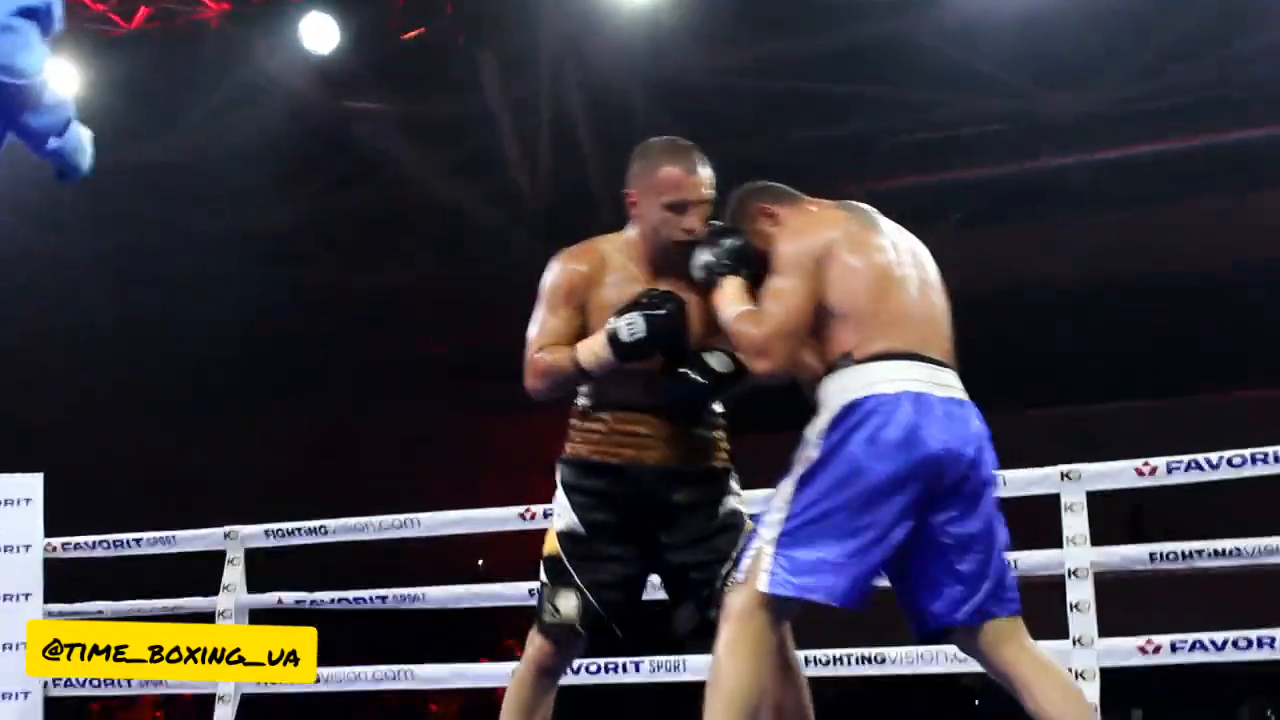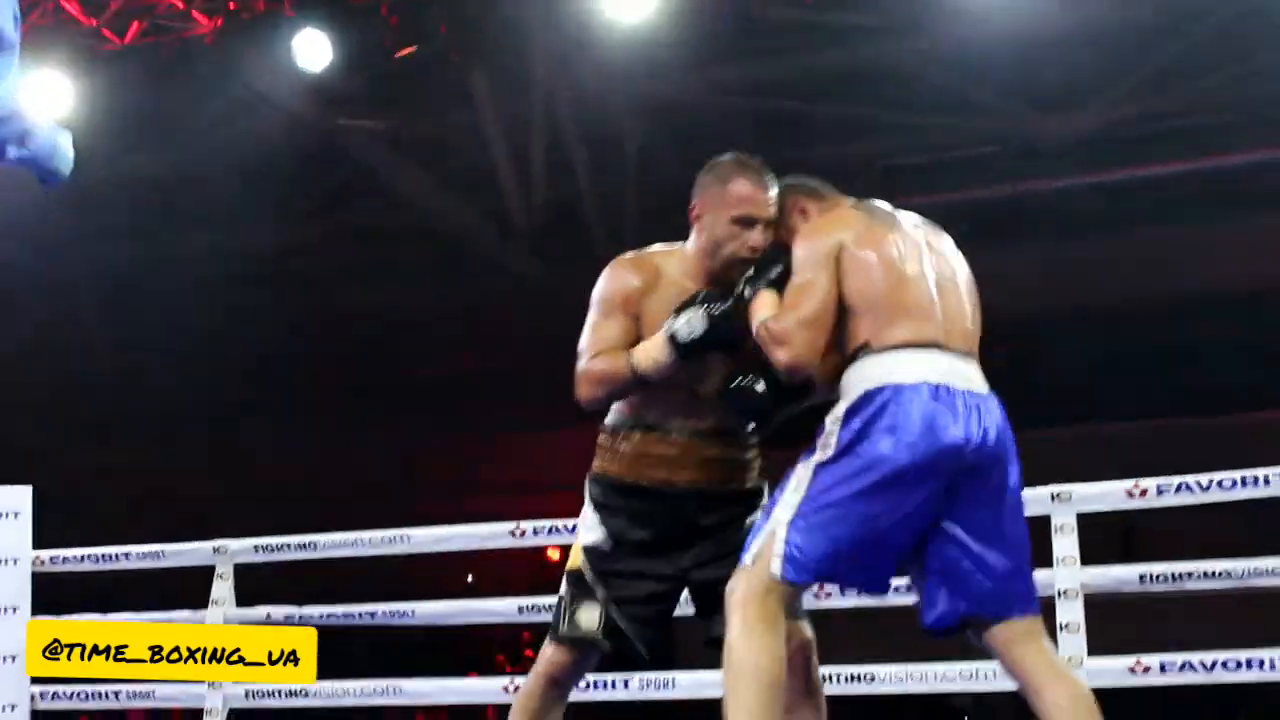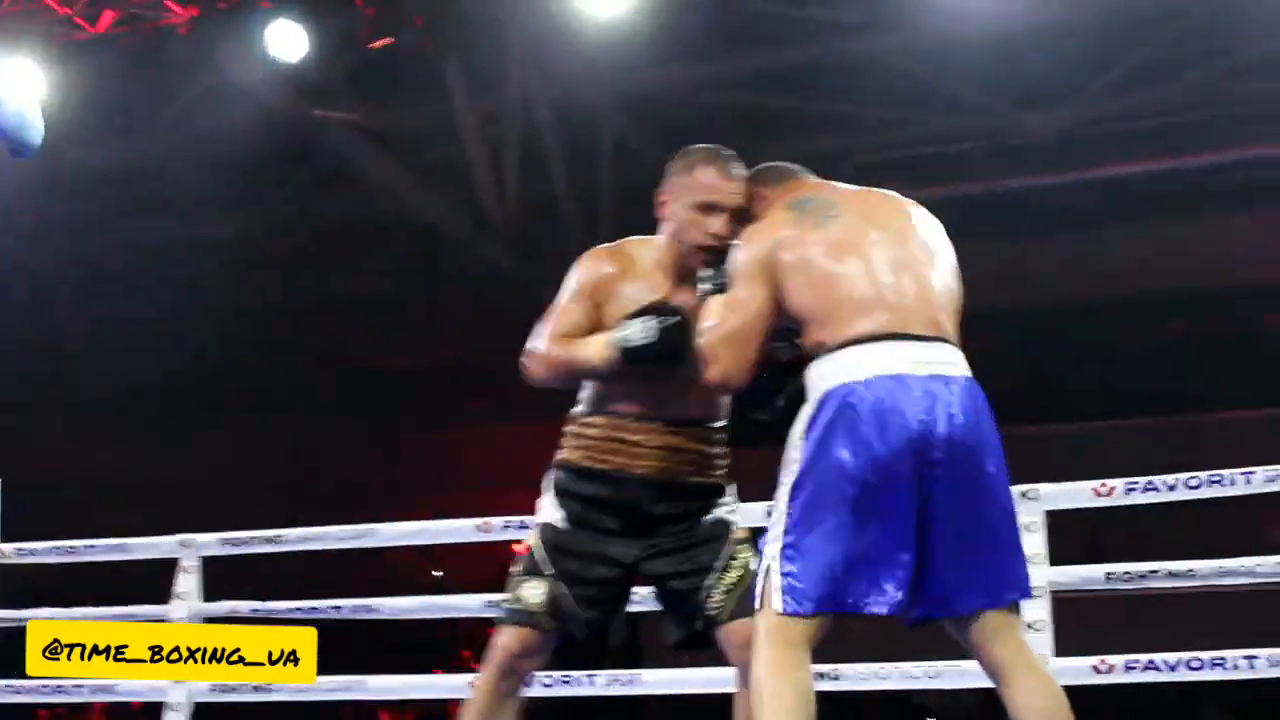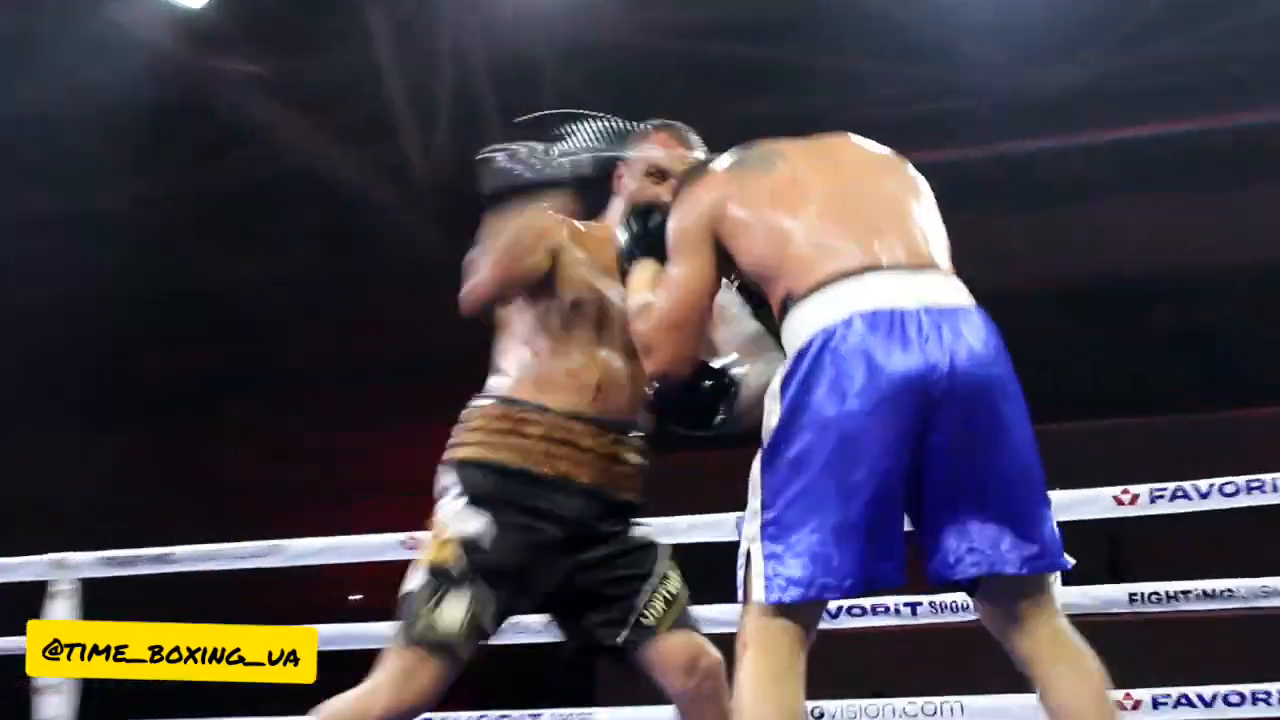
dt=0.2s
person 1, frame 1
right shoulder: (580, 269)
right elbow: (539, 376)
left wrist: (726, 365)
right wrist: (618, 340)
left hip: (698, 480)
right hip: (601, 480)
right knee: (550, 646)
person 1, frame 2
right shoulder: (633, 278)
right elbow: (591, 386)
left wrist: (772, 385)
right wrist: (676, 340)
left hip: (727, 499)
right hip: (632, 496)
right knee: (562, 660)
person 1, frame 3
right shoulder: (606, 269)
right elbow: (539, 363)
right wrist: (623, 342)
left hip: (692, 498)
right hip: (593, 489)
left knee: (756, 647)
right knee: (515, 650)
person 1, frame 4
right shoulder: (556, 242)
right elbow: (480, 291)
left wrist: (712, 391)
right wrist: (543, 192)
left hip: (602, 512)
right hip: (504, 487)
left knee: (699, 669)
person 2, frame 1
left shoulder: (805, 231)
right shoulder: (899, 238)
left elbow: (768, 355)
left wrist: (724, 282)
left hip: (878, 422)
right hip: (957, 425)
left knee: (751, 607)
right knee: (1002, 639)
person 2, frame 2
left shoulder: (825, 230)
right shoulder: (931, 236)
left elbow: (794, 353)
left wrist: (761, 293)
left hip: (897, 414)
right hip: (979, 418)
left knee: (756, 593)
right knee: (1018, 637)
person 2, frame 3
left shoulder: (768, 234)
right shoulder: (914, 215)
left elbow: (725, 369)
left wrist: (715, 292)
left hip: (860, 407)
right hip: (954, 400)
left knee: (784, 634)
right knee: (994, 631)
person 2, frame 4
left shoulder: (707, 191)
right shoulder: (875, 157)
left elbow: (666, 357)
left wrist: (643, 262)
left hip: (849, 355)
right hip: (962, 336)
left knee: (775, 624)
right knee: (1026, 614)
